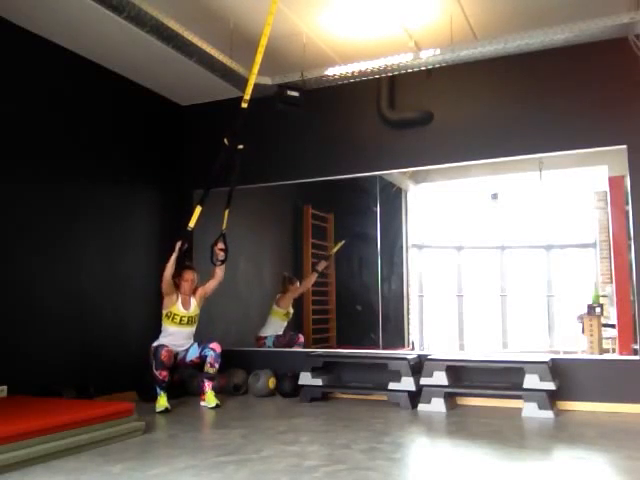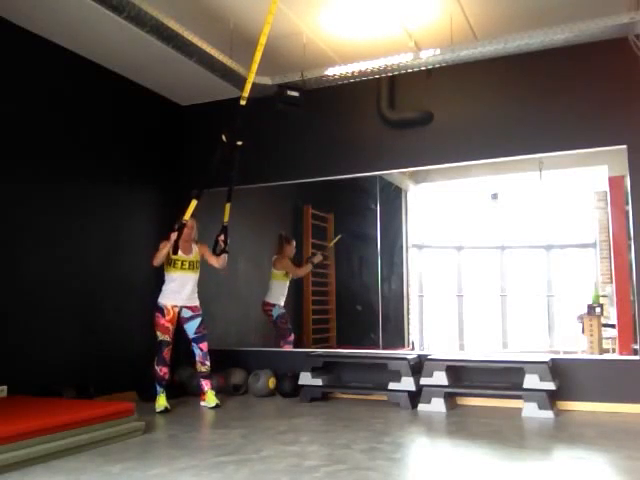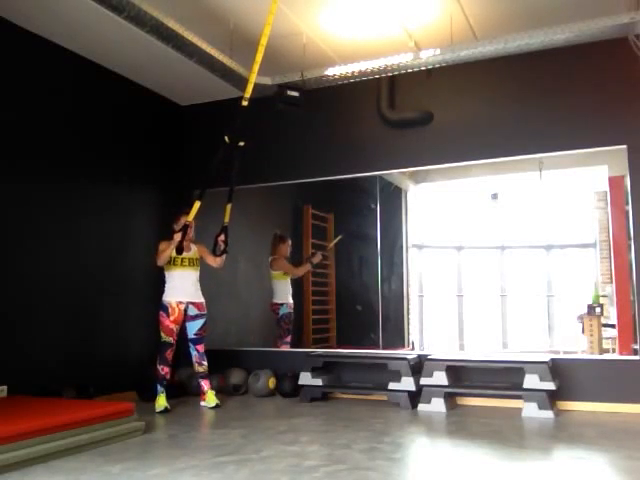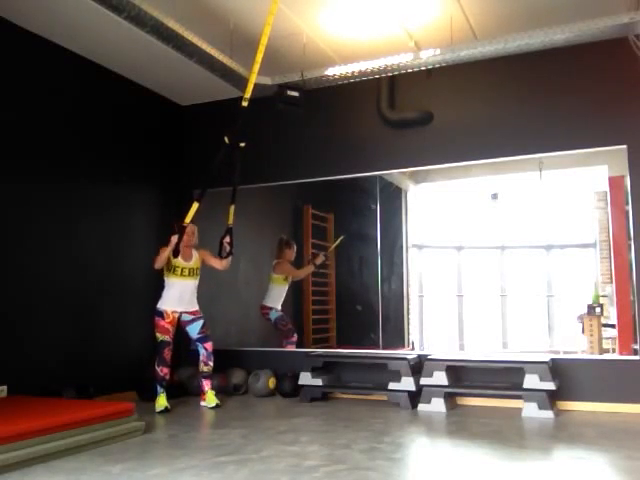
dt=0.5s
person 1, frame 1
left shoulder: (199, 296)
right shoulder: (171, 297)
left elbow: (217, 279)
right elbow: (166, 277)
left wrist: (220, 256)
right wrist: (176, 253)
left hip: (187, 350)
right hip: (165, 347)
left knee: (214, 349)
right knee: (162, 353)
left ankle: (207, 394)
right ankle: (161, 396)
person 1, frame 2
left shoulder: (200, 248)
right shoulder: (167, 245)
left elbow: (220, 264)
right elbow: (156, 262)
right wrist: (171, 243)
left hip: (191, 305)
right hip: (168, 304)
left knee: (201, 345)
right knee: (164, 347)
left ankle: (206, 393)
right ankle: (161, 395)
person 1, frame 3
left shoulder: (198, 248)
right shoulder: (166, 245)
left elbow: (217, 264)
right elbow: (159, 262)
left wrist: (223, 247)
right wrist: (174, 244)
left hip: (196, 302)
right hip: (172, 302)
left knee: (198, 346)
right knee: (167, 346)
left ankle: (206, 393)
right ankle: (161, 396)
person 1, frame 4
left shoulder: (200, 254)
right shoulder: (168, 252)
left elbow: (223, 265)
right elbow: (157, 265)
left wrist: (228, 250)
right wrist: (171, 246)
left hip: (191, 310)
right hip: (166, 310)
left knee: (206, 345)
right knee: (164, 349)
left ankle: (207, 393)
right ankle: (161, 396)
